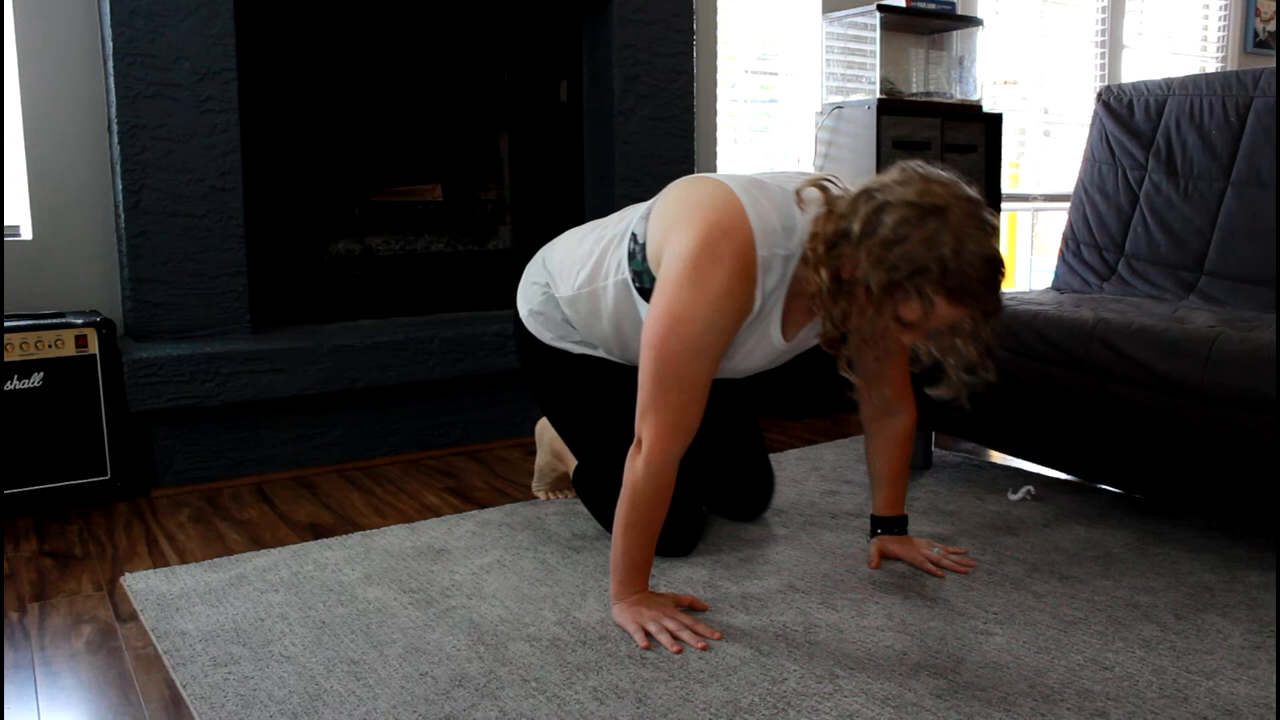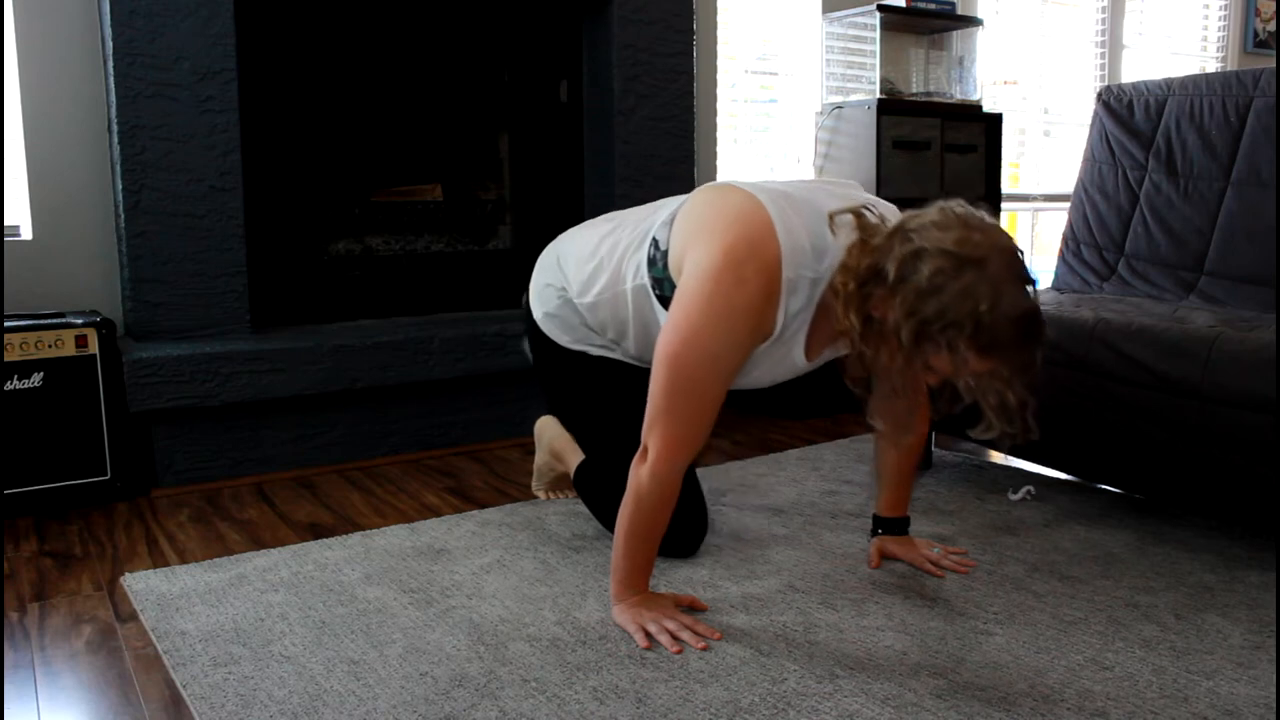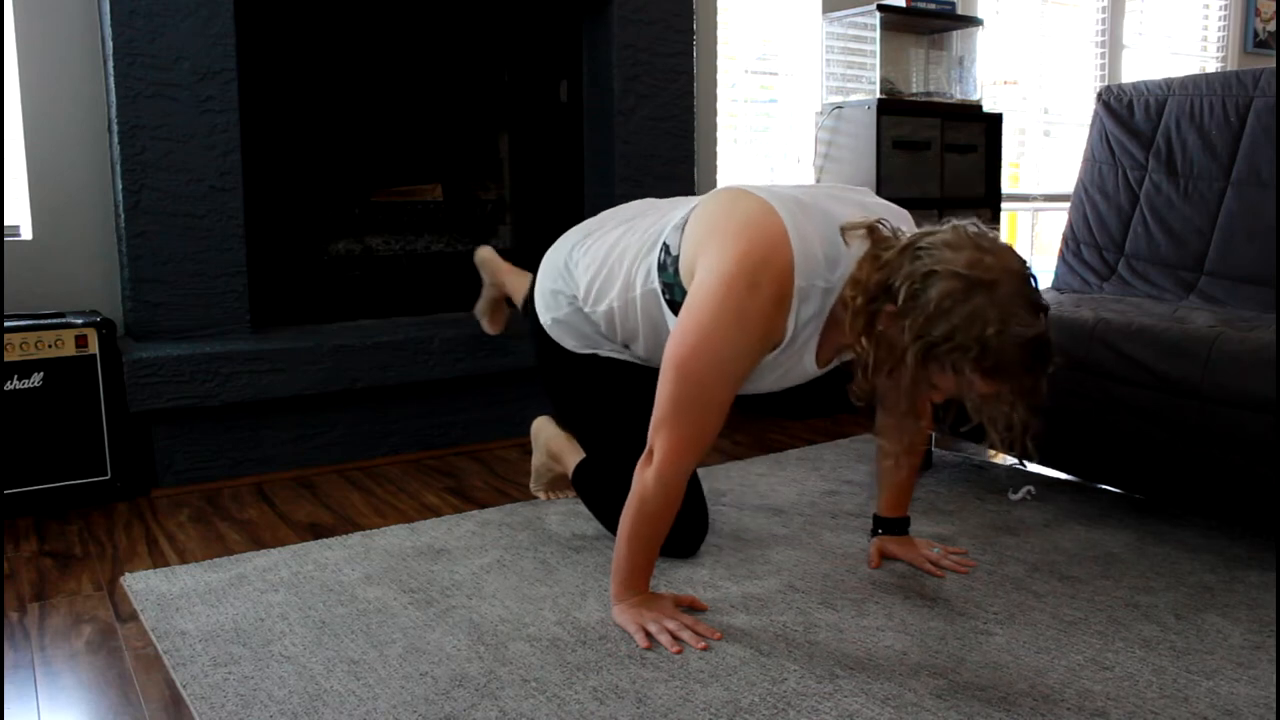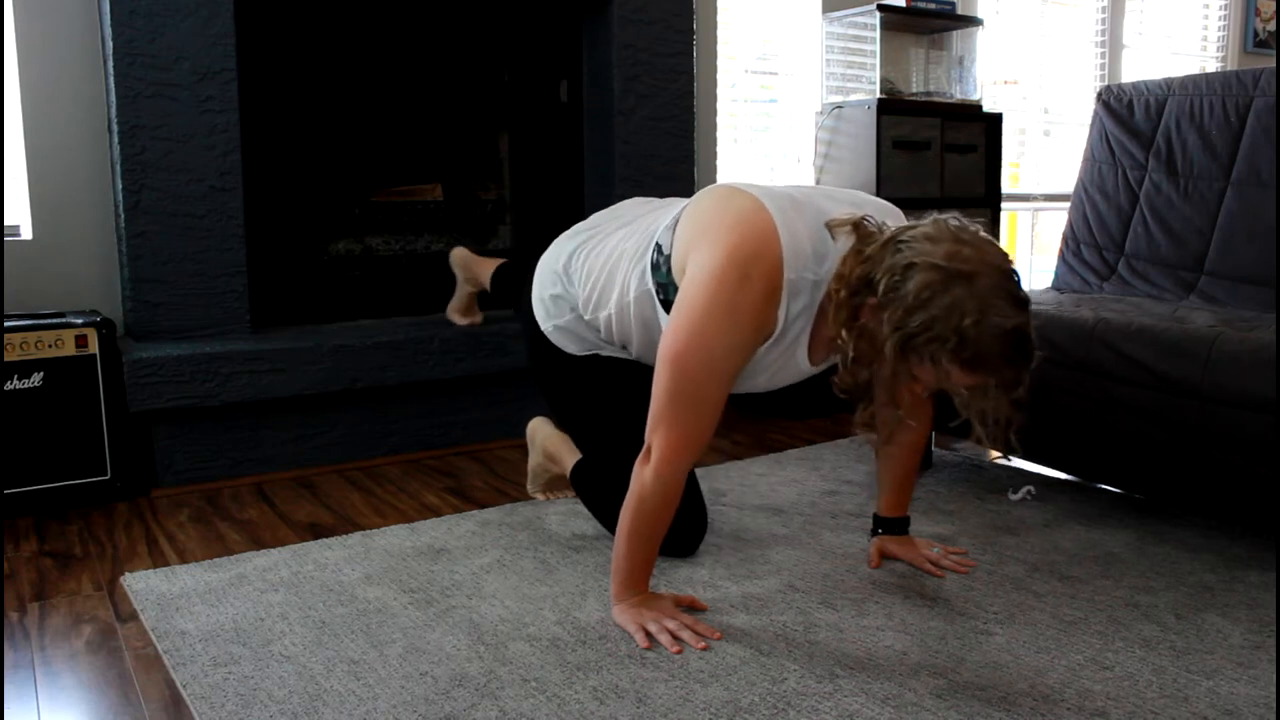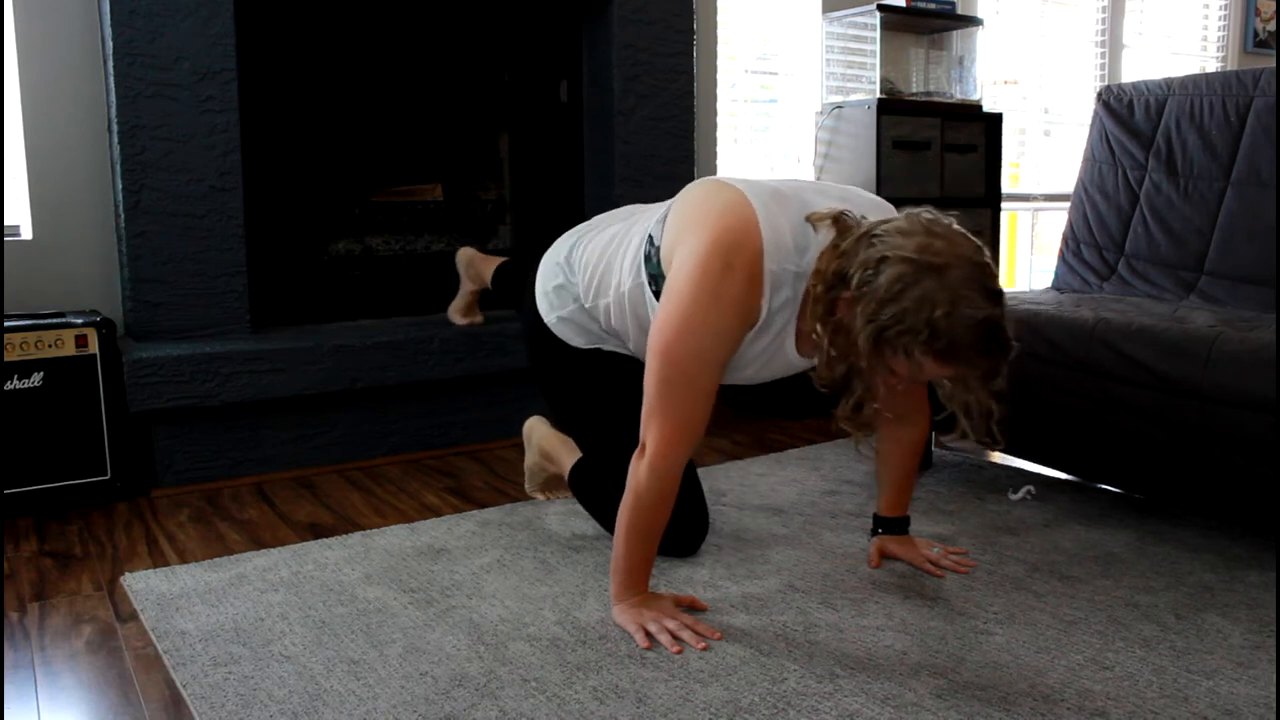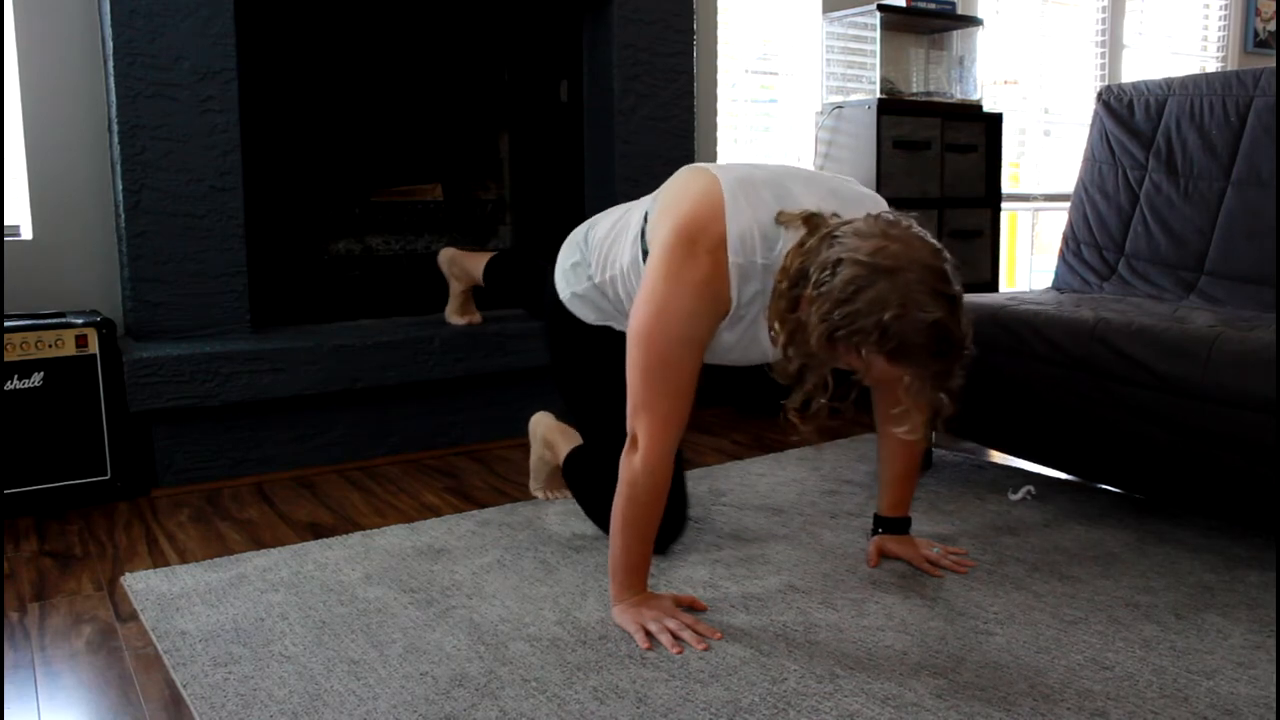
dt=0.3s
person 1, frame 1
left shoulder: (870, 247)
right shoulder: (722, 255)
left elbow: (890, 407)
right elbow: (656, 446)
left wrist: (888, 526)
right wrist: (630, 594)
right hip: (568, 326)
left knee: (746, 497)
right knee: (673, 530)
right ankle: (566, 444)
person 1, frame 2
left shoulder: (903, 268)
right shoulder: (746, 272)
left elbow: (905, 417)
right elbow: (662, 453)
left wrist: (891, 526)
right wrist: (630, 597)
left hip: (652, 309)
right hip: (580, 319)
right knee: (679, 531)
right ankle: (565, 445)
person 1, frame 3
left shoulder: (908, 269)
right shoulder: (757, 280)
left elbow: (907, 416)
right elbow: (666, 457)
left wrist: (892, 527)
right wrist: (629, 598)
left hip: (648, 271)
right hip: (583, 321)
right knee: (680, 531)
left ankle: (501, 273)
right ankle: (561, 444)
person 1, frame 4
left shoulder: (898, 268)
right shoulder: (744, 275)
left elbow: (905, 415)
right elbow: (666, 455)
left wrist: (891, 526)
right wrist: (629, 597)
left hip: (639, 261)
right hip: (578, 319)
right knee: (678, 530)
left ankle: (478, 269)
right ankle: (557, 446)
person 1, frame 5
left shoulder: (894, 265)
right shoulder: (729, 265)
left elbow: (905, 416)
right elbow: (662, 451)
left wrist: (891, 526)
right wrist: (630, 598)
left hip: (647, 287)
right hip: (580, 318)
right knee: (679, 529)
left ankle: (482, 267)
right ankle: (556, 447)
person 1, frame 6
left shoulder: (877, 263)
right shoulder: (703, 254)
left elbow: (902, 406)
right elbow: (649, 440)
left wrist: (893, 525)
right wrist: (629, 596)
right hip: (600, 294)
right knee: (659, 524)
left ankle: (469, 265)
right ankle: (558, 441)
